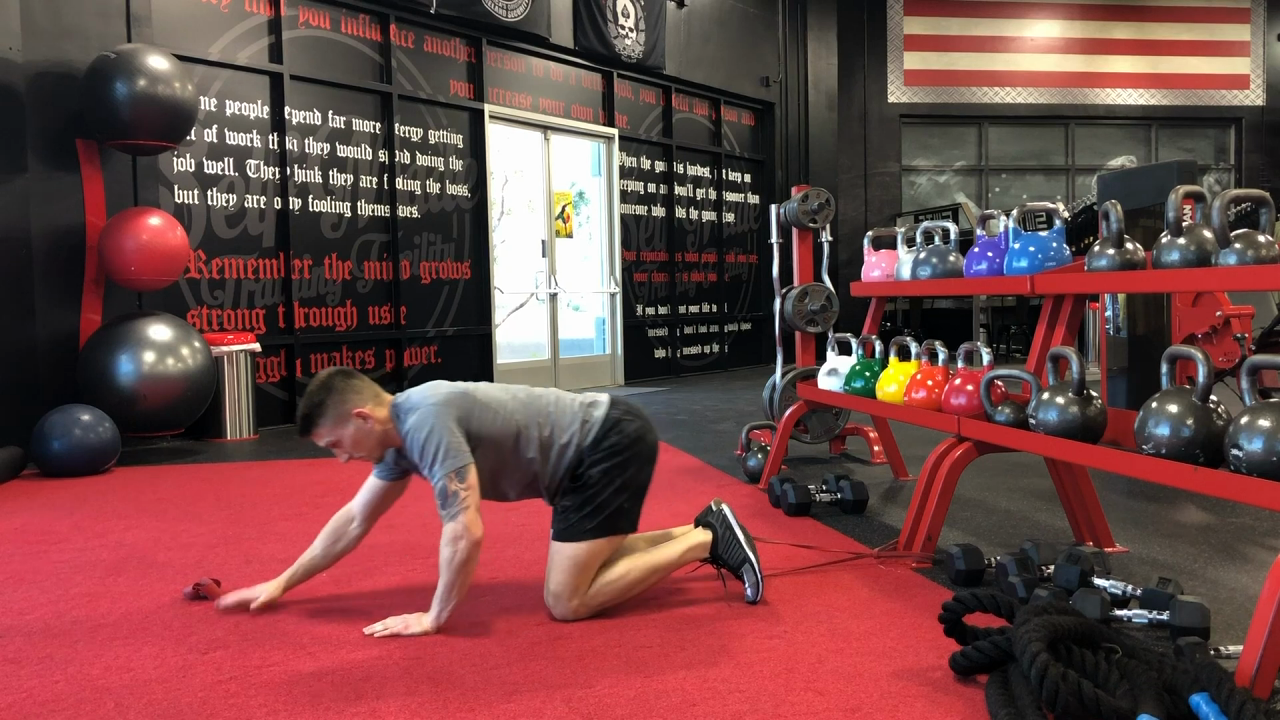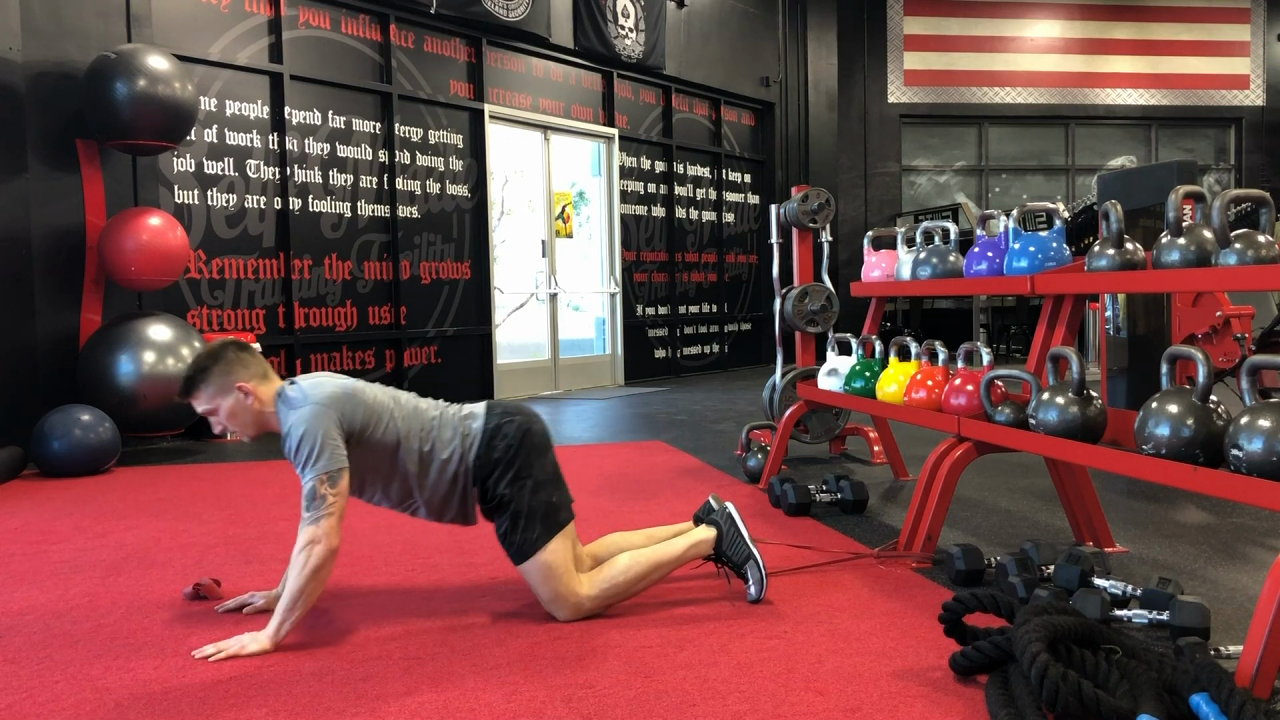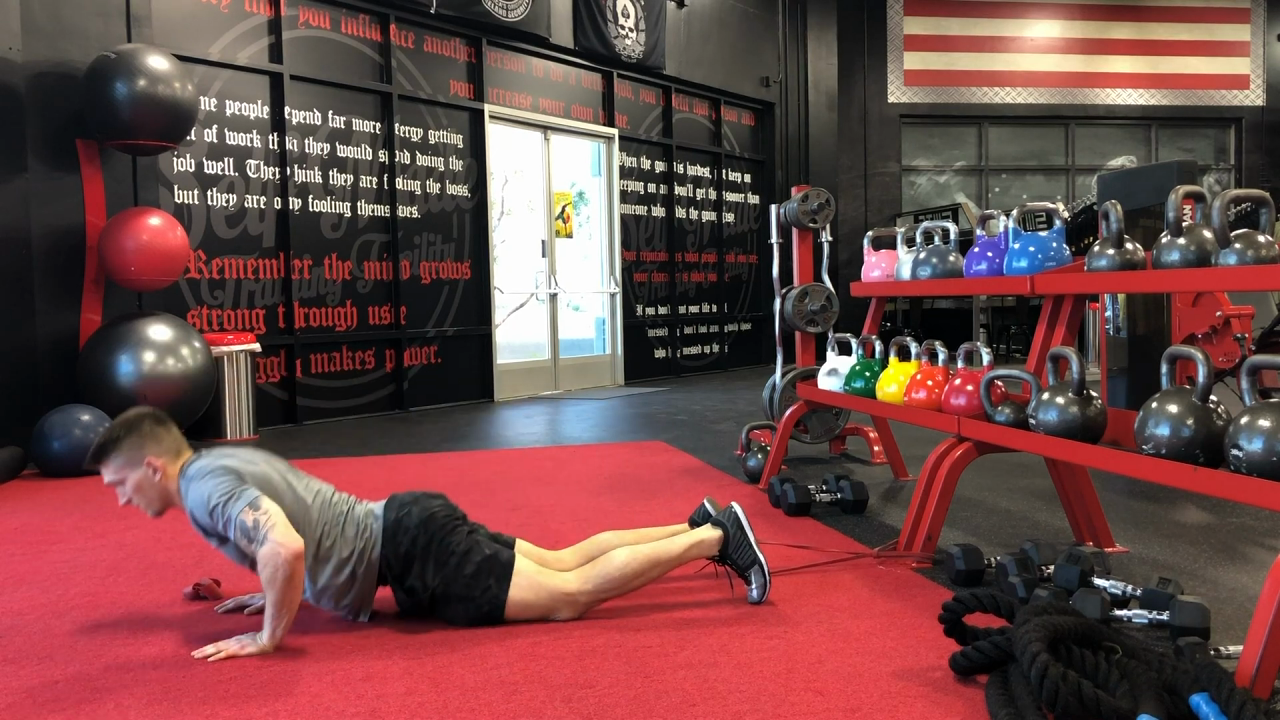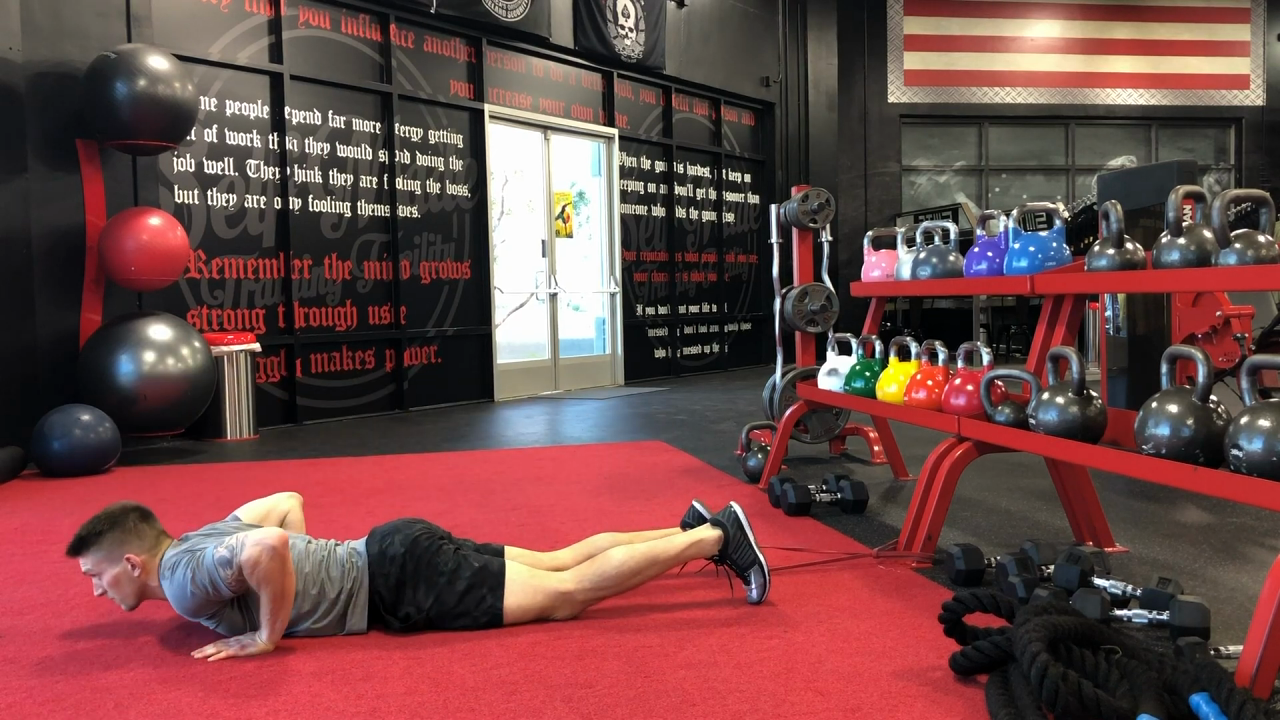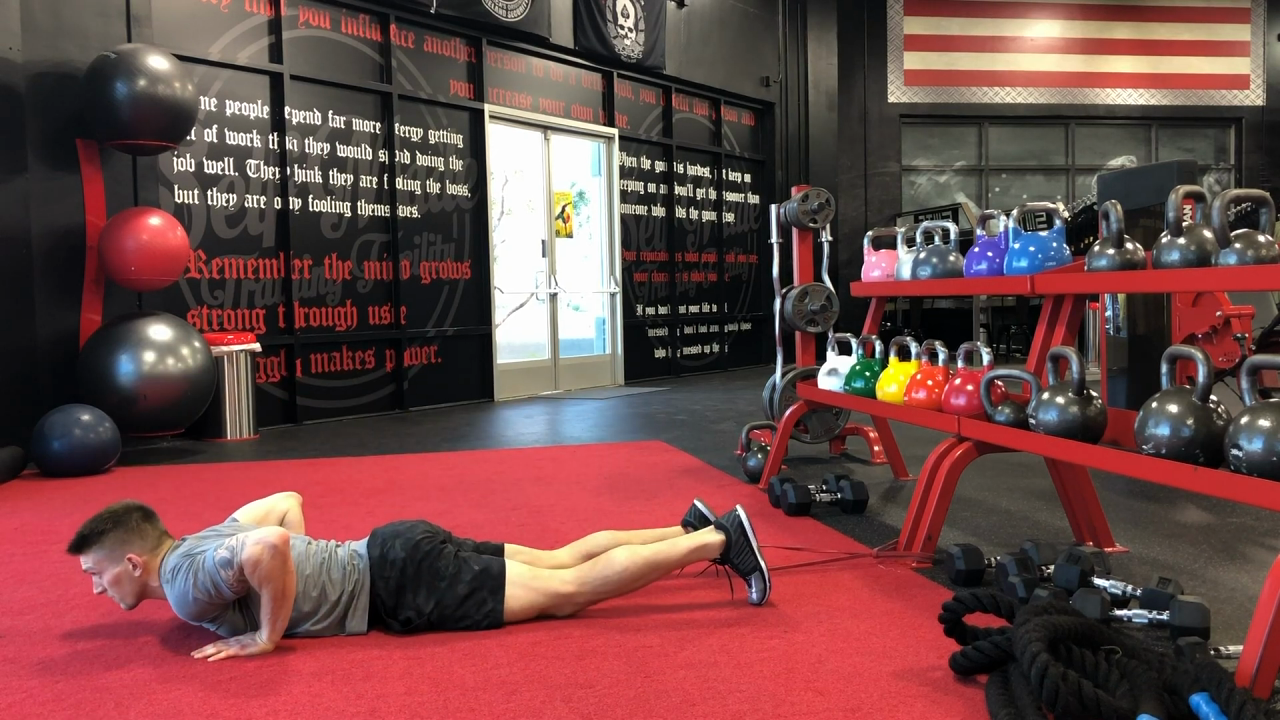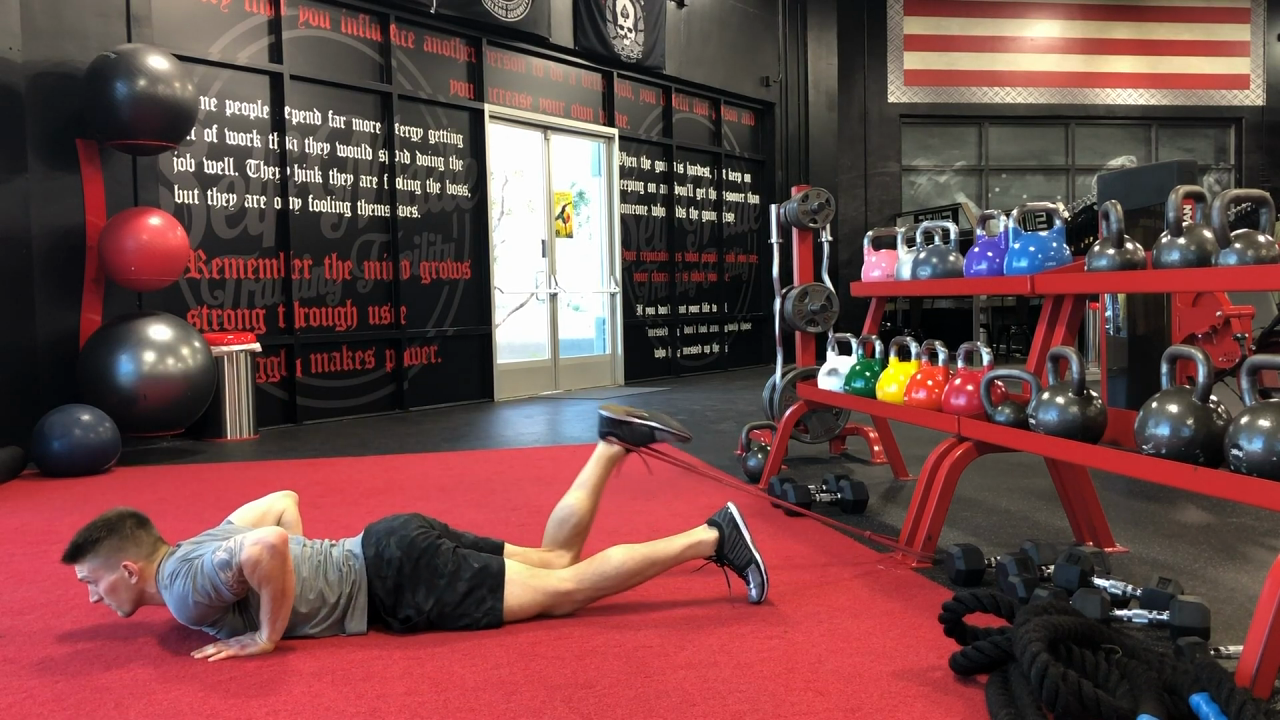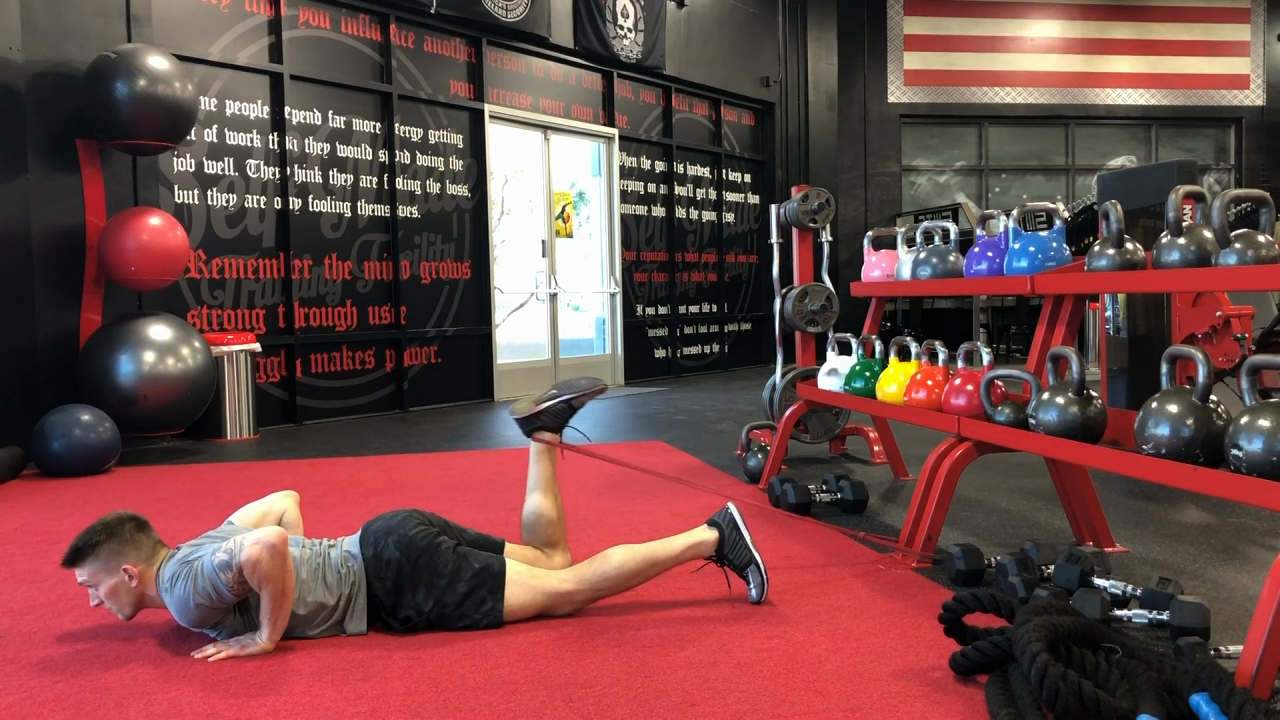
dt=0.7s
person 1, frame 1
left shoulder: (425, 421)
right shoulder: (405, 427)
left elbow: (465, 532)
right elbow: (354, 520)
left wrist: (434, 618)
right wrist: (280, 583)
left hip: (611, 443)
right hip: (598, 443)
left knee: (566, 601)
right knee: (576, 569)
left ankle: (706, 541)
right ankle: (702, 530)
person 1, frame 2
left shoulder: (306, 418)
right shoulder: (304, 397)
left elbow: (321, 542)
right elbow: (316, 517)
left wrist: (273, 633)
right wrist: (283, 592)
left hip: (500, 451)
right hip: (497, 444)
left knee: (573, 600)
right knee: (577, 566)
left ankle: (712, 539)
right ankle: (703, 525)
person 1, frame 3
left shoulder: (203, 486)
right shoulder: (226, 459)
left elbow: (286, 551)
left wrist: (269, 635)
right wrist: (273, 594)
left hip: (411, 552)
right hip: (409, 525)
left knee: (572, 595)
right knee: (567, 562)
left ankle: (712, 540)
right ankle: (700, 525)
person 1, frame 4
left shoulder: (185, 579)
right shoulder: (207, 541)
left elbow: (269, 545)
right elbow: (288, 500)
left wrist: (268, 634)
left hip: (402, 579)
right hip: (397, 554)
left knee: (566, 593)
right knee: (560, 562)
left ankle: (715, 535)
right ankle: (693, 530)
person 1, frame 5
left shoulder: (185, 583)
right shoulder: (205, 541)
left elbow: (270, 546)
right elbow: (287, 501)
left wrist: (269, 635)
left hip: (399, 582)
right hip: (399, 552)
left knee: (568, 591)
right knee: (563, 561)
left ankle: (716, 542)
right ankle: (692, 529)
person 1, frame 6
left shoulder: (185, 589)
right shoulder: (204, 548)
left elbow: (267, 547)
right elbow: (283, 500)
left wrist: (268, 634)
left hip: (399, 575)
right hip: (396, 547)
left knee: (566, 591)
right knee: (557, 559)
left ankle: (711, 536)
right ankle: (615, 441)
person 1, frame 7
left shoulder: (185, 593)
right shoulder: (203, 547)
left elbow: (267, 545)
right elbow: (285, 499)
left wrist: (269, 634)
left hip: (398, 575)
right hip: (396, 543)
left knee: (566, 589)
right knee: (552, 559)
left ankle: (711, 537)
right ankle: (543, 431)
